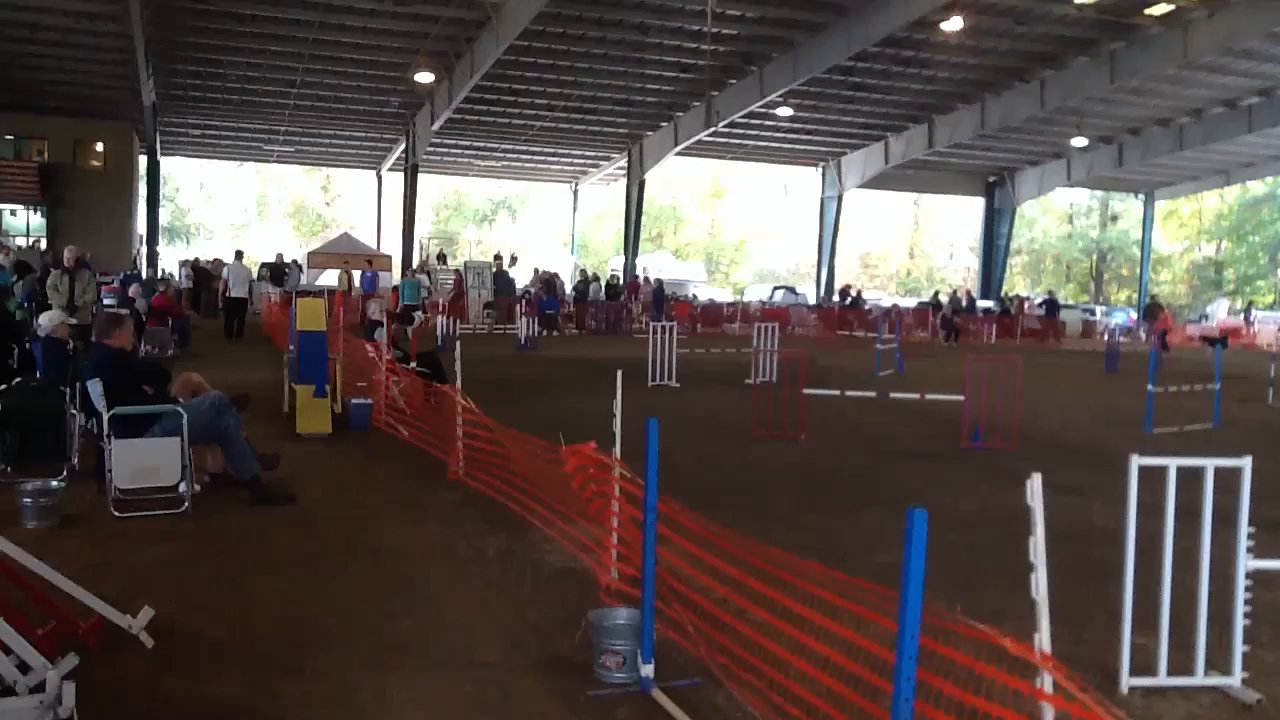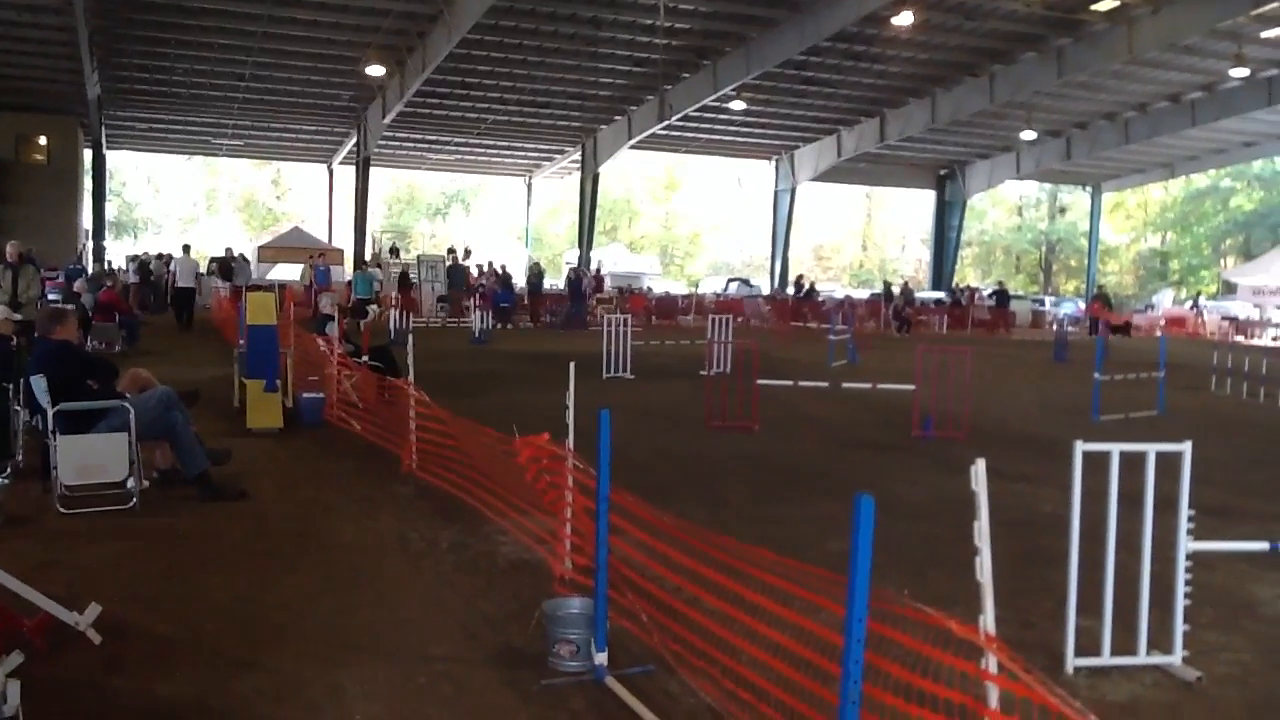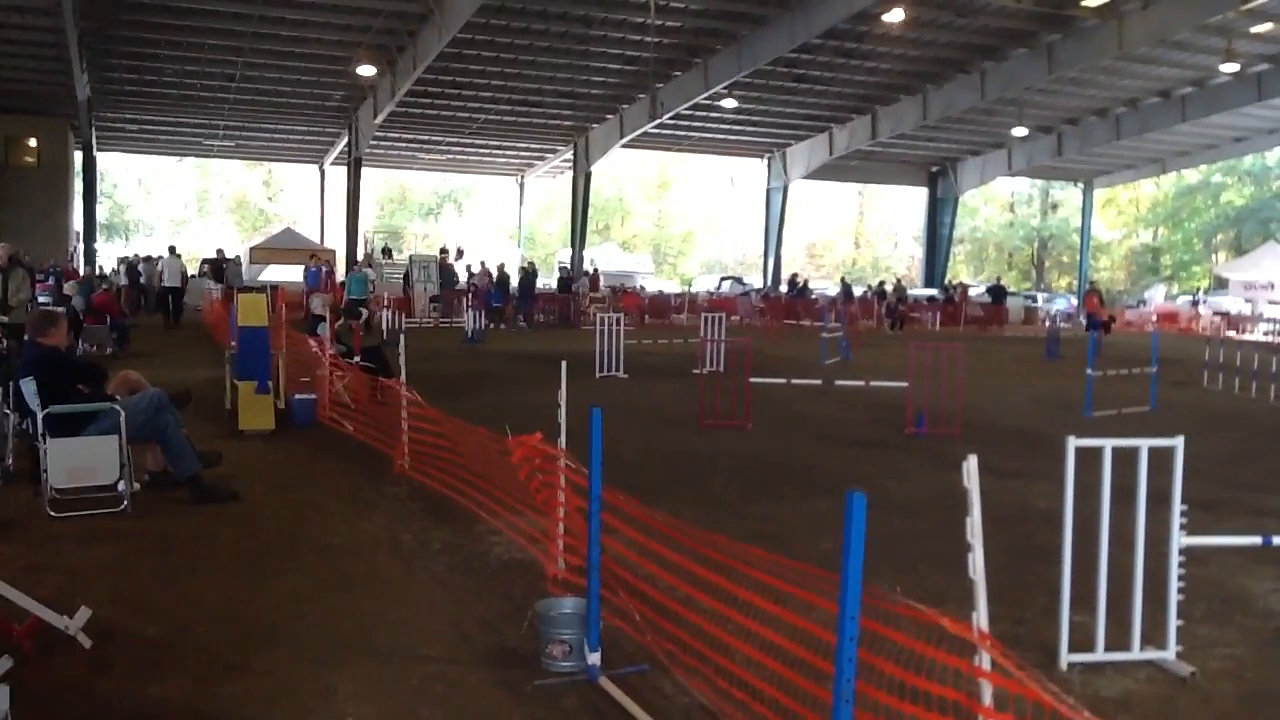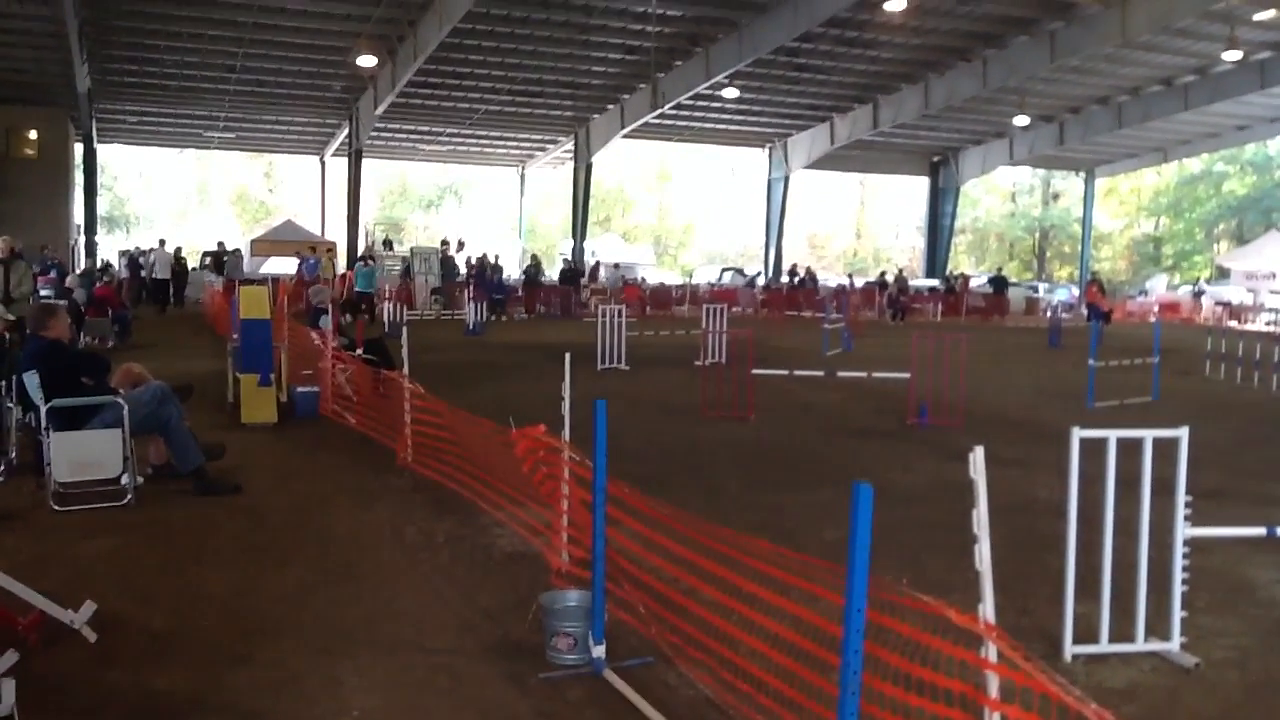
dt=1s
person 1, frame 1
left shoulder: (98, 357)
right shoulder: (115, 358)
right elbow: (162, 377)
left hip: (137, 428)
right hip: (148, 429)
left knee: (223, 421)
right knee: (218, 400)
left ankle: (254, 484)
person 1, frame 2
left shoulder: (41, 352)
right shoulder: (60, 350)
right elbow: (109, 371)
left hip: (82, 424)
right hip: (95, 425)
left knee: (172, 418)
right knee: (166, 396)
left ankle: (205, 483)
right ankle: (200, 452)
person 1, frame 3
left shoulder: (32, 355)
right shoulder: (48, 357)
right elbow: (97, 375)
left hip: (72, 426)
right hip: (85, 428)
left knee: (161, 419)
right knee: (156, 398)
person 1, frame 4
left shoulder: (34, 349)
right shoulder: (51, 350)
right elbow: (101, 366)
left hip: (73, 421)
right hip: (87, 421)
left knee: (164, 410)
right knee: (160, 392)
